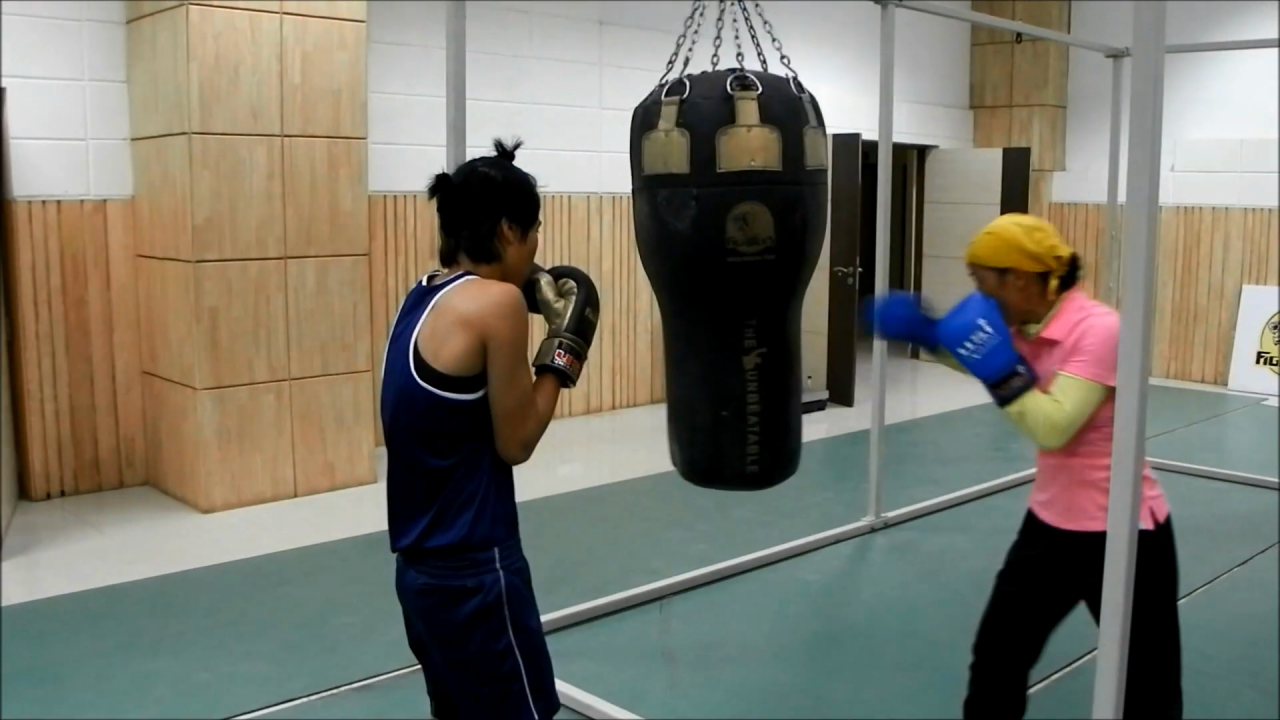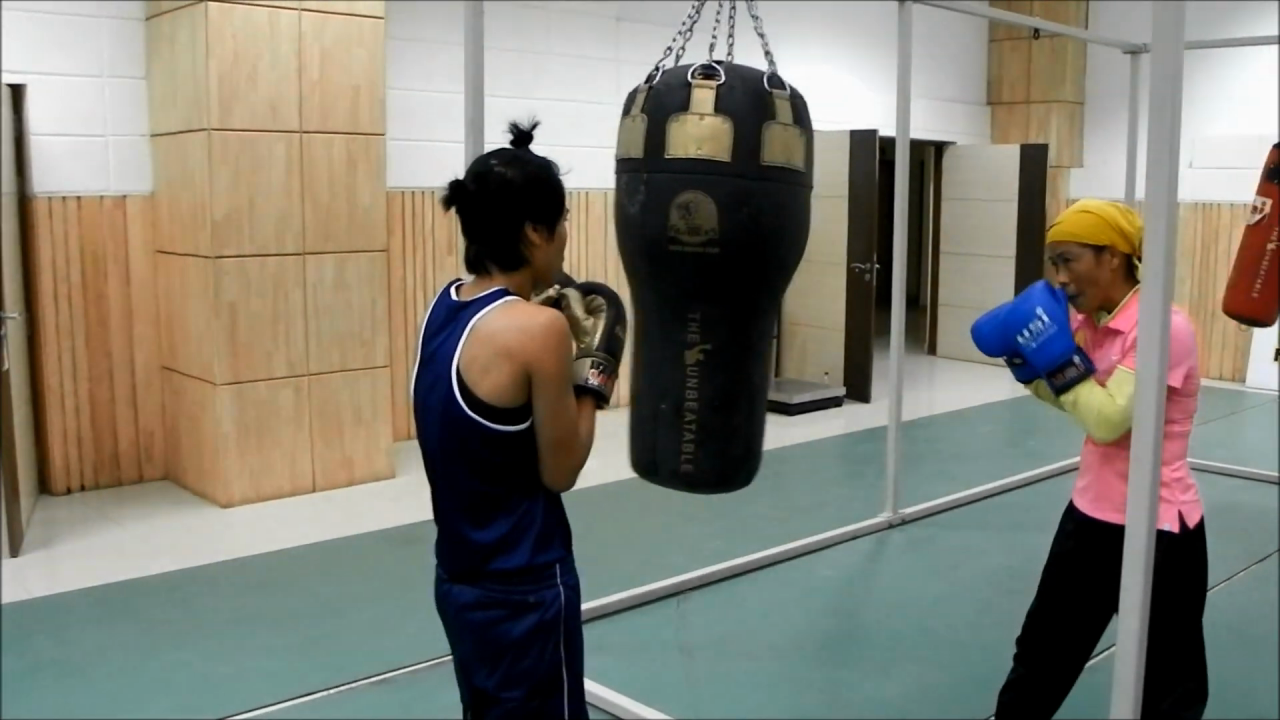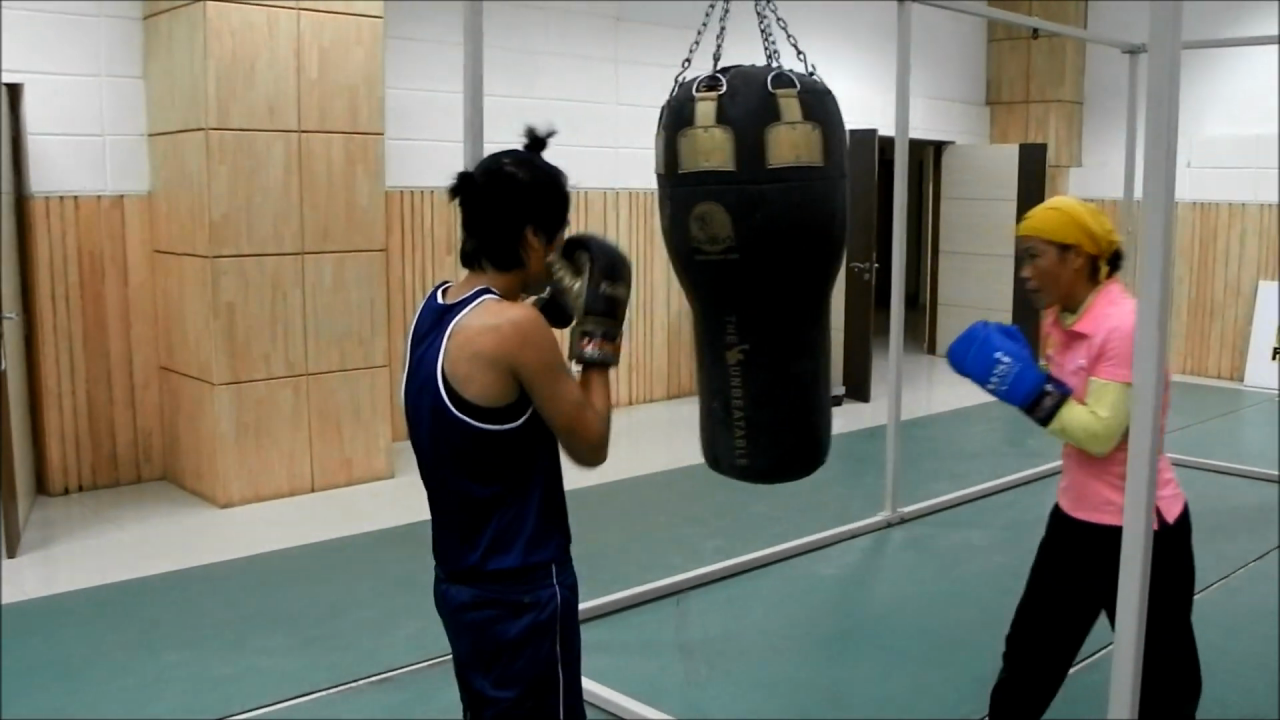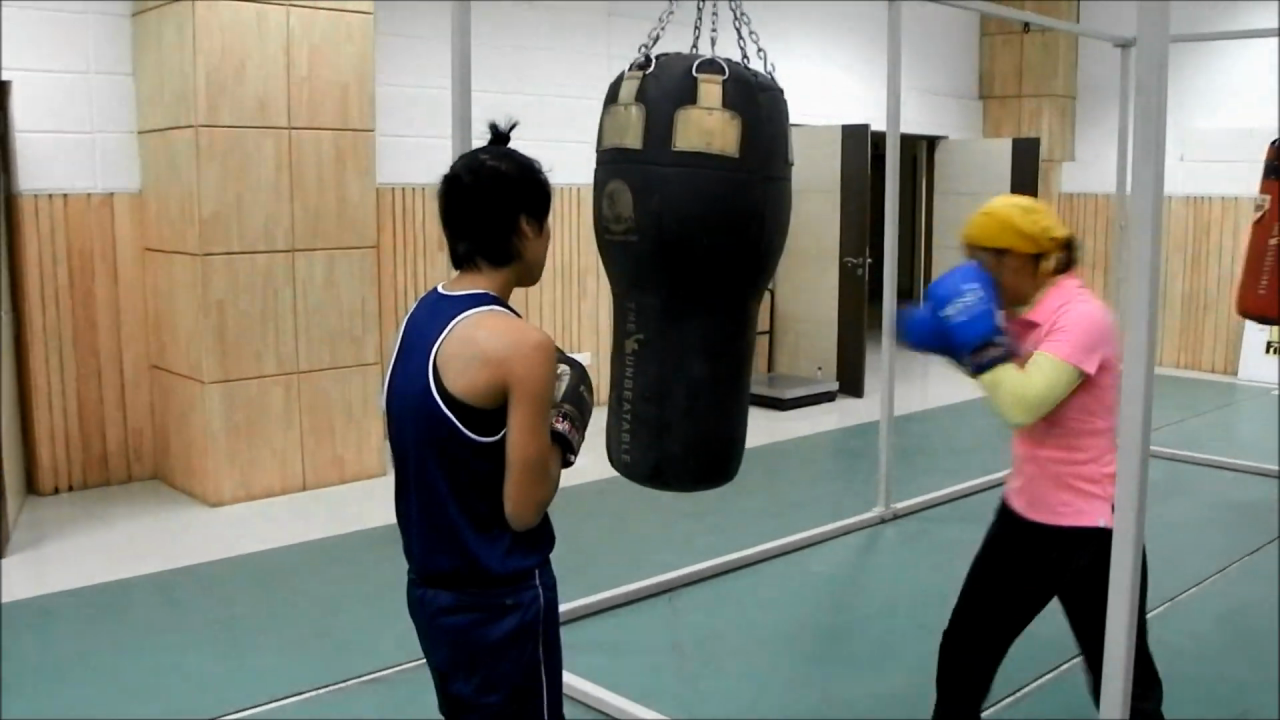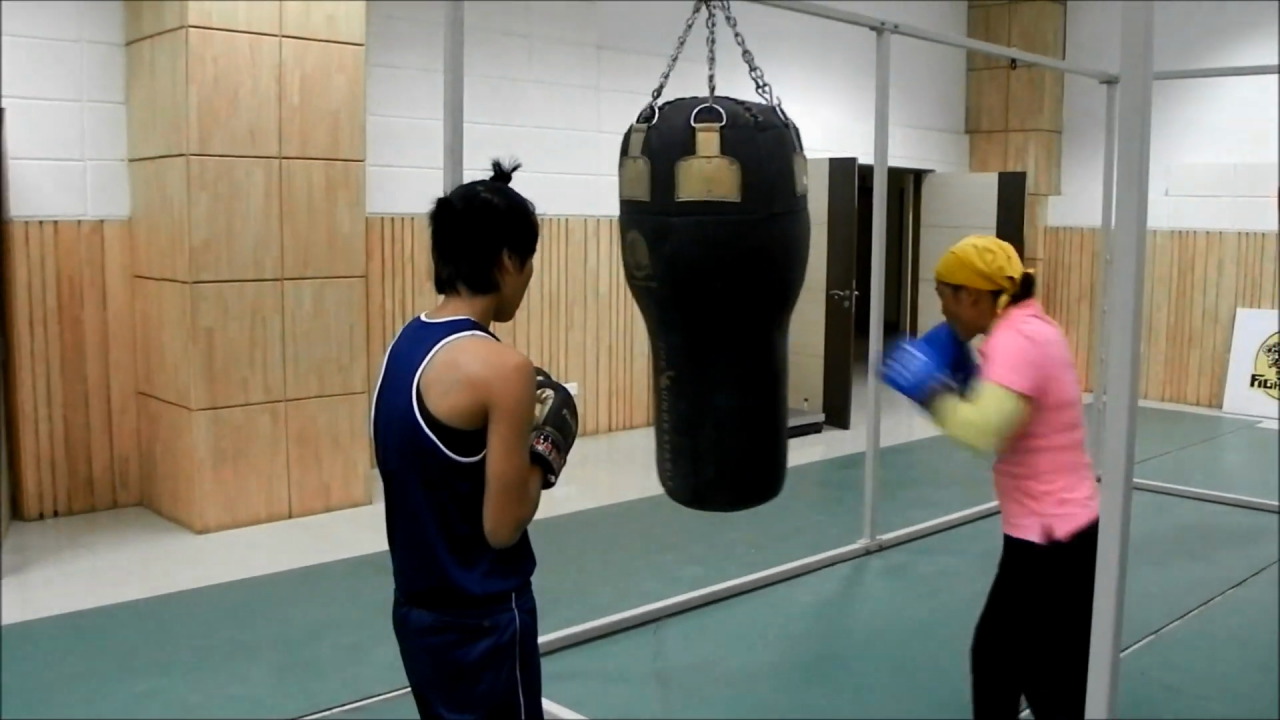
dt=1s
person 1, frame 1
left shoulder: (423, 297)
right shoulder: (496, 302)
right elbow: (515, 443)
right wrist: (565, 341)
left hip: (422, 565)
right hip: (474, 571)
person 1, frame 2
left shoulder: (448, 306)
right shoulder: (536, 331)
right elbow: (559, 473)
right wrist: (592, 364)
left hip: (462, 578)
right hip: (524, 591)
person 1, frame 3
left shoulder: (435, 309)
right shoulder: (513, 325)
right elbow: (590, 444)
right wrist: (599, 328)
left hip: (463, 578)
right hip: (521, 591)
person 1, frame 4
left shoulder: (423, 316)
right shoulder: (519, 345)
right elbow: (524, 508)
right wrist: (566, 425)
left hip: (434, 585)
right hip: (497, 599)
person 1, frame 5
left shoulder: (406, 344)
right shoulder: (500, 369)
right elbow: (503, 526)
right wrist: (546, 450)
left hip: (419, 606)
right hip: (480, 619)
person 2, frame 1
left shoulder: (1099, 330)
right shoulder: (1024, 327)
left elbow: (1052, 428)
left wrist: (995, 359)
right wrist: (929, 333)
right hip: (1052, 524)
right knee: (998, 656)
person 2, frame 2
left shoulder: (1164, 325)
right shoulder: (1087, 320)
left elbow: (1107, 421)
right elbow: (1067, 399)
left wrist: (1055, 350)
right wrist: (1023, 356)
left hip: (1156, 533)
right hip: (1090, 516)
right knee: (1041, 650)
person 2, frame 3
left shoulder: (1125, 325)
right shoulder: (1058, 319)
left elbow: (1100, 434)
left wrist: (1027, 387)
right wrist: (1004, 371)
right hip: (1075, 518)
right knee: (1030, 649)
person 2, frame 4
left shoulder: (1080, 316)
right shoulder: (1021, 312)
left elbow: (1022, 405)
left wrist: (981, 342)
right wrist: (943, 339)
left hip: (1088, 527)
right hip: (1027, 517)
right knee: (964, 645)
person 2, frame 5
left shoulder: (1019, 340)
right shoulder: (1026, 332)
left elbow: (982, 433)
right elbow: (995, 414)
left wrist: (931, 388)
right wrist: (959, 362)
left hip: (1058, 540)
right hip: (1037, 533)
right knee: (994, 654)
